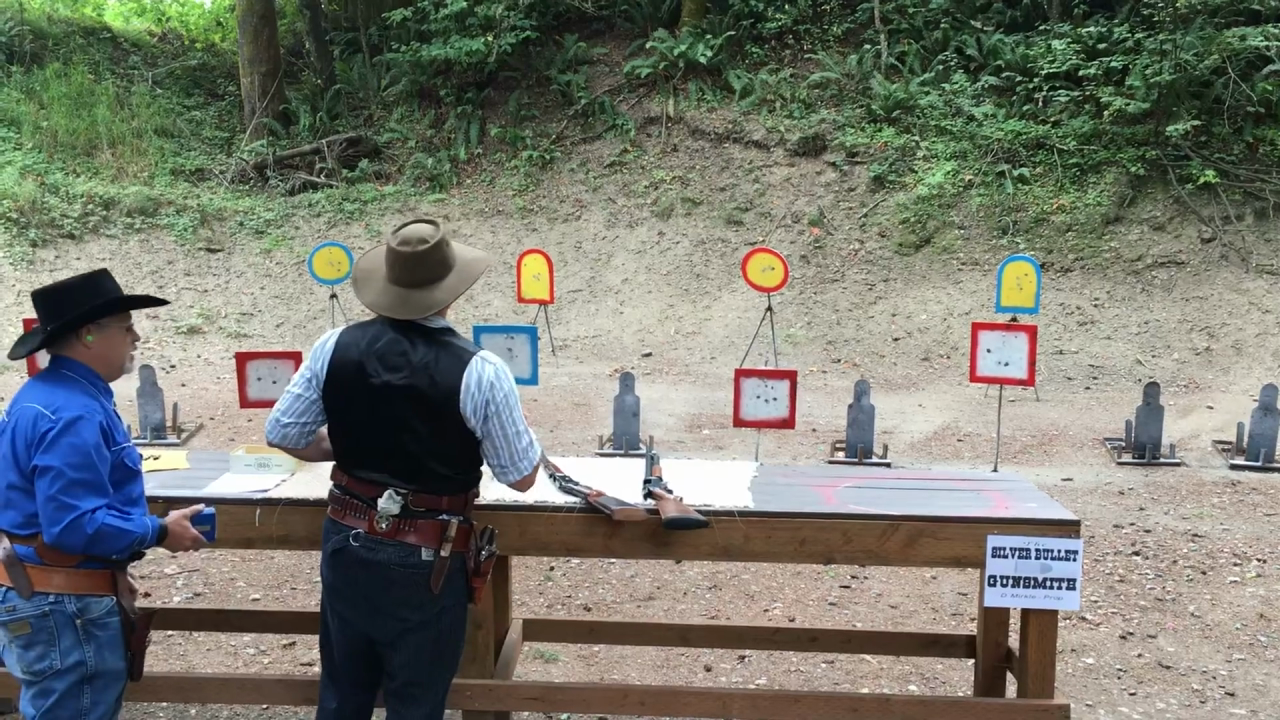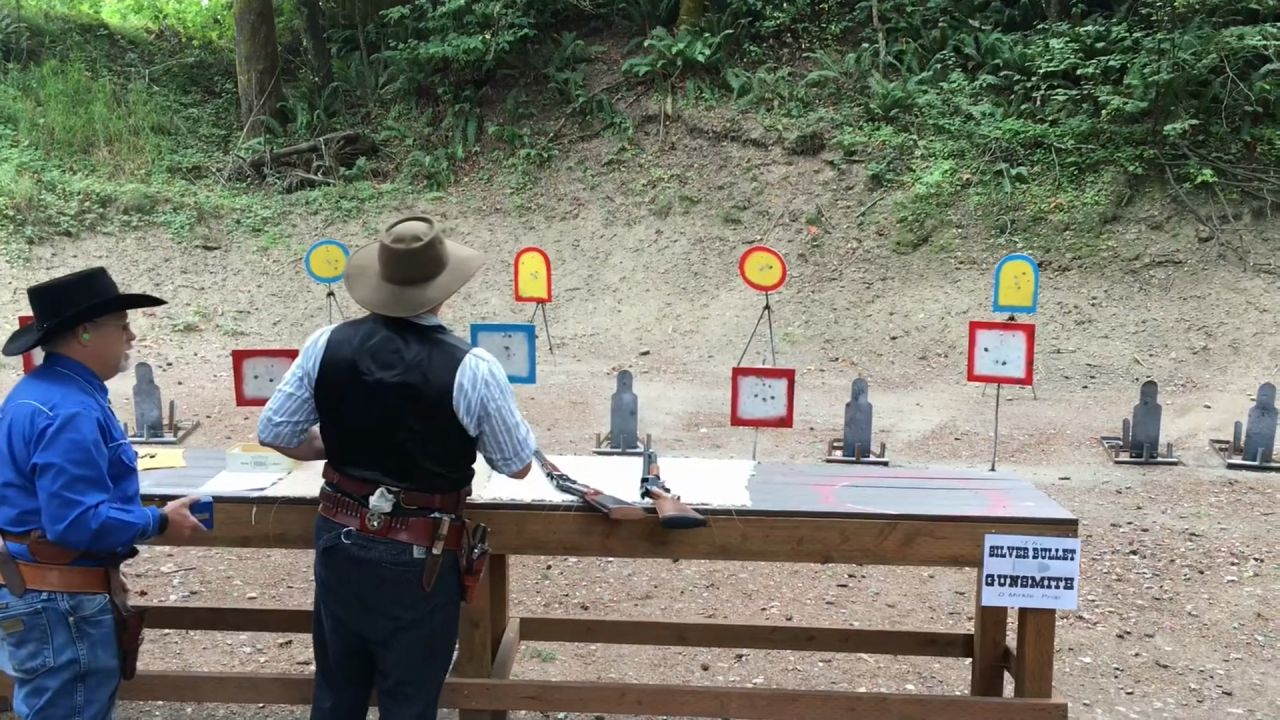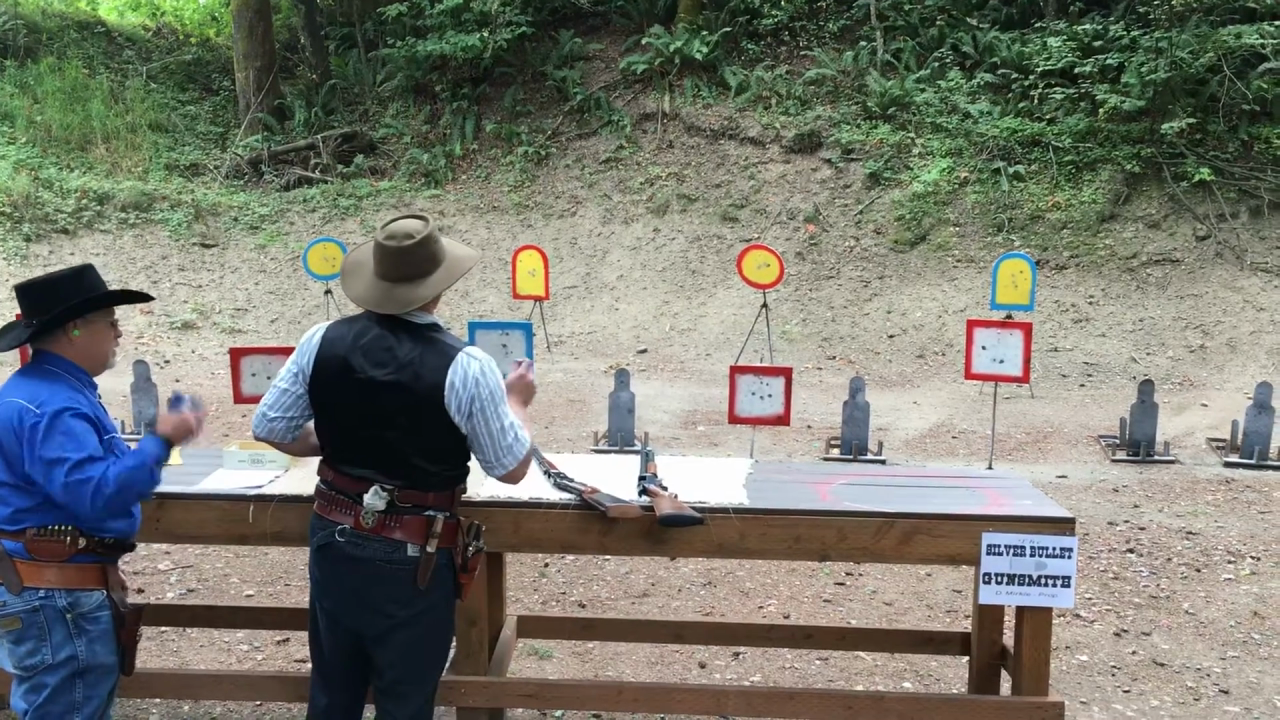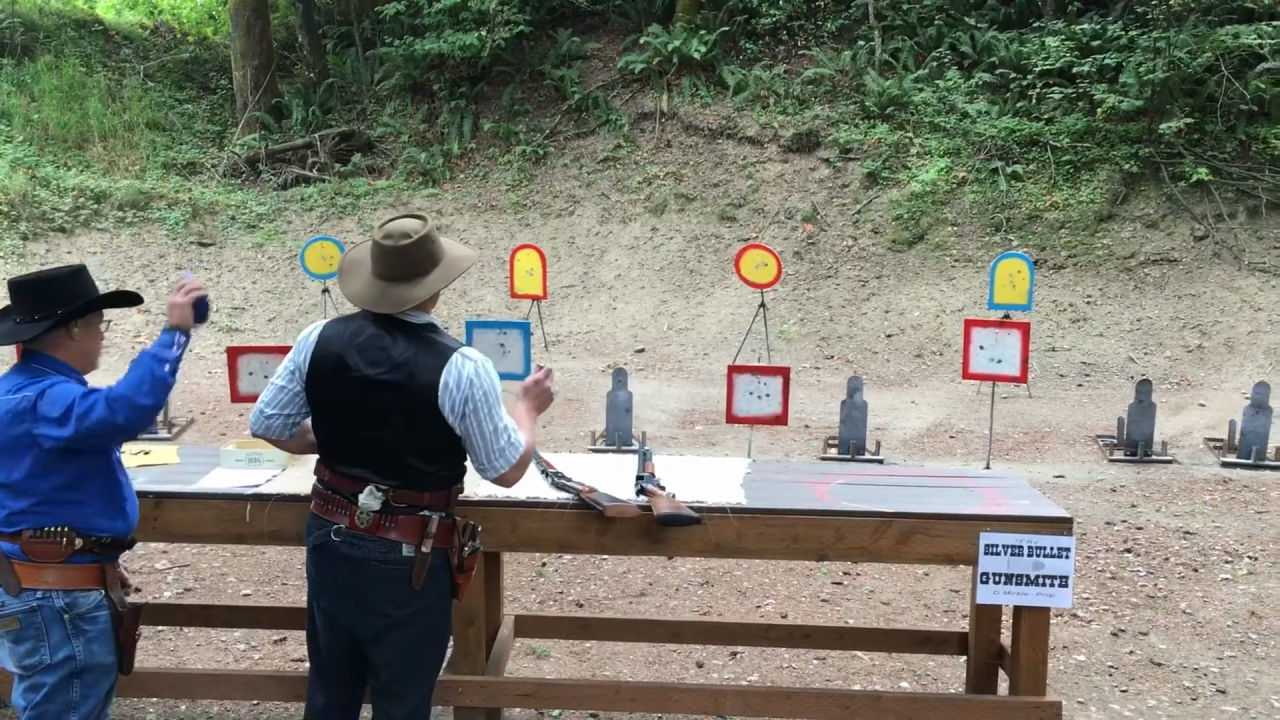
dt=0.3s
person 1, frame 1
left shoulder: (336, 347)
right shoulder: (480, 371)
left elbow: (283, 434)
right elbow: (522, 476)
right wrist: (508, 420)
left hip: (347, 542)
right hip: (426, 561)
person 1, frame 2
left shoulder: (328, 344)
right shoulder: (472, 369)
left elbow: (274, 434)
right elbow: (519, 463)
right wrist: (493, 409)
left hip: (339, 540)
right hip: (418, 559)
person 1, frame 3
left shoulder: (323, 341)
right shoulder: (466, 367)
left elbow: (270, 429)
right elbow: (512, 467)
right wrist: (515, 402)
left hip: (335, 537)
right hip: (413, 556)
person 1, frame 4
left shoulder: (321, 339)
right shoulder: (462, 368)
left elbow: (268, 426)
right elbow: (507, 469)
right wrist: (527, 407)
left hip: (331, 535)
right hip: (410, 556)
person 2, frame 1
left shoulder: (45, 394)
right shoulder: (72, 415)
right elbow: (74, 525)
left wrist: (113, 572)
right wrist: (159, 532)
left hip: (44, 595)
right hip: (68, 605)
person 2, frame 2
left shoulder: (42, 391)
right shoulder: (69, 412)
right elbow: (78, 520)
left wrist: (103, 573)
right wrist: (159, 522)
left hip: (46, 593)
right hip: (60, 601)
person 2, frame 3
left shoulder: (39, 389)
right shoulder: (52, 406)
right elbow: (99, 493)
left wrist: (102, 566)
right wrist: (160, 441)
left hip: (54, 586)
right hip: (58, 595)
person 2, frame 4
right shoulder: (40, 399)
right elbow: (125, 411)
left wrist: (101, 563)
right wrist: (174, 332)
left hip: (59, 584)
right hip: (57, 595)
